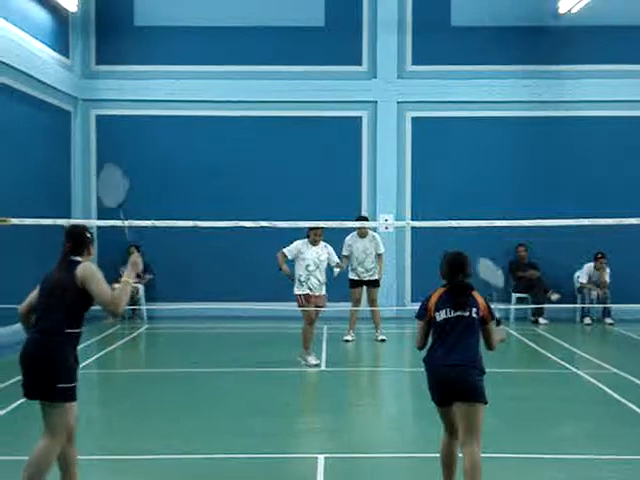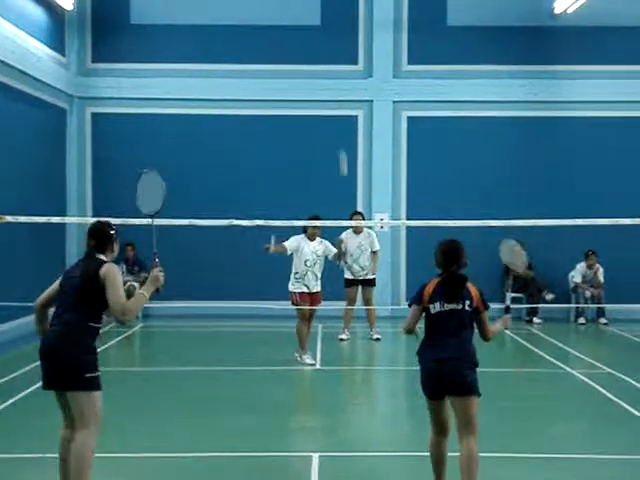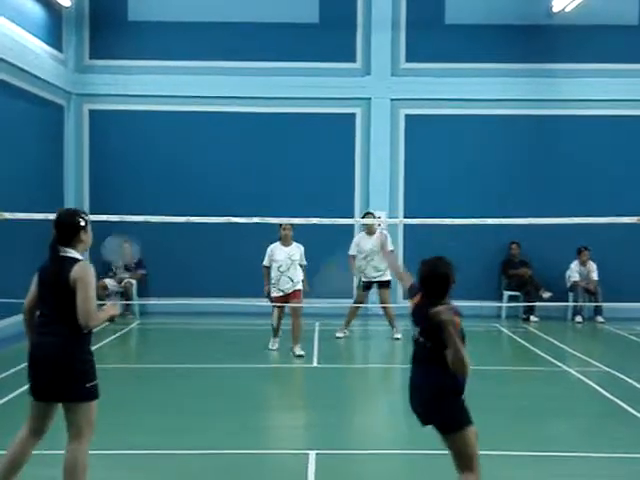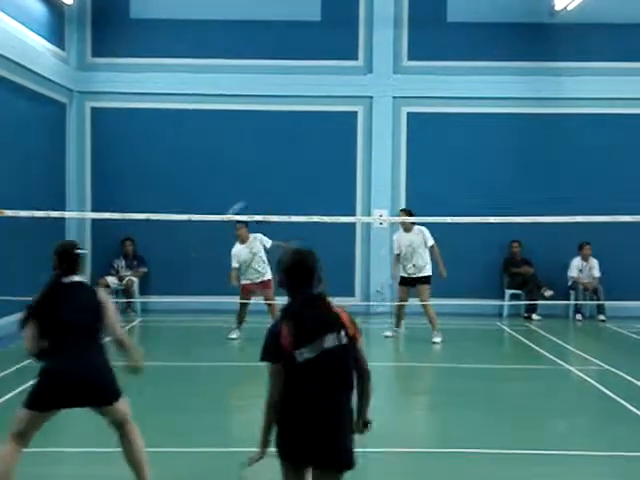
dt=0.7s
person 1, frame 1
left shoulder: (55, 273)
right shoulder: (85, 268)
left elbow: (24, 312)
right elbow: (114, 305)
right wrist: (130, 274)
left hip: (37, 352)
right hip: (55, 354)
left knee: (67, 429)
right knee: (55, 436)
person 1, frame 2
left shoulder: (75, 269)
right shoulder: (108, 269)
left elbow: (40, 305)
right elbow: (123, 313)
left wrist: (47, 340)
right wrist: (149, 287)
left hip: (54, 346)
right hip: (75, 349)
left knee: (72, 424)
right knee: (88, 427)
person 1, frame 3
left shoulder: (46, 267)
right shoulder: (82, 269)
left elbow: (29, 311)
right elbow: (87, 321)
right wrist: (109, 310)
left hip: (41, 353)
right hip: (73, 356)
left knee: (34, 429)
right knee: (80, 436)
person 1, frame 4
left shoulder: (43, 299)
right shoulder: (97, 294)
left elbow: (32, 349)
right elbow: (118, 335)
right wrist: (135, 357)
left hip: (57, 374)
right hip: (95, 372)
right knee: (126, 425)
person 2, frame 1
left shoulder: (432, 300)
right shoulder: (478, 301)
left elbow: (420, 344)
right elbow: (491, 344)
right wrist: (501, 334)
left hip: (437, 374)
right hip: (468, 373)
left knee: (451, 433)
right knee: (470, 443)
person 2, frame 2
left shoulder: (427, 289)
right shoulder: (473, 292)
left elbow: (409, 328)
right elbow: (487, 335)
left wrist: (409, 327)
right wrist: (502, 324)
left hip: (430, 367)
right hip: (461, 367)
left knee: (439, 430)
right knee: (468, 437)
person 2, frame 3
left shoulder: (420, 300)
right shoulder: (449, 318)
left elbow: (404, 278)
right elbow: (460, 370)
left wrist: (387, 254)
right wrist: (449, 329)
left hip: (420, 393)
right hip: (443, 397)
person 2, frame 4
left shoulder: (280, 332)
right shoulder: (341, 317)
left elbow: (275, 394)
right elbow: (364, 373)
left wrist: (263, 442)
right wrist: (362, 415)
left hip: (296, 426)
right hip: (337, 422)
person 3, frame 1
left shoulder: (327, 248)
right shoulder: (299, 245)
left elbow: (336, 263)
right elbow: (281, 254)
left wrist: (340, 266)
right wrist: (283, 266)
left hip: (319, 290)
right hip: (304, 289)
left knee: (312, 321)
right knee: (309, 320)
left ankle: (305, 353)
right ankle: (307, 354)
person 3, frame 2
left shoulder: (324, 244)
right shoulder: (297, 240)
left elbow: (337, 257)
right elbow: (283, 247)
left wrist: (340, 248)
right wrist: (273, 248)
left hip: (315, 287)
right hip: (298, 286)
left knee: (309, 319)
right knee: (303, 318)
left ankle: (301, 350)
right ankle: (303, 353)
person 3, frame 3
left shoulder: (299, 248)
right shoulder: (272, 249)
left elbow: (302, 266)
right elbow: (266, 267)
left wrist: (305, 282)
right wrist: (266, 285)
left hip: (295, 287)
right hip: (277, 289)
left knee: (296, 314)
right knee: (277, 318)
left ankle: (296, 347)
right ankle: (275, 337)
person 3, frame 4
left shoulder: (257, 237)
right shoulder: (235, 250)
left elbow: (270, 244)
right elbow: (235, 269)
right wrist: (234, 280)
left hip: (264, 276)
right hip: (247, 280)
left knee: (270, 302)
right knee: (243, 305)
right ankle: (237, 329)
person 4, frame 1
left shoulder: (375, 237)
right shoulder: (349, 239)
left elbow: (380, 255)
right elbow: (345, 256)
left wrist: (380, 270)
right wrist: (343, 266)
left hip: (372, 275)
right hip: (355, 276)
left knee: (373, 302)
right knee: (355, 303)
left ankle: (378, 332)
right ankle: (351, 332)
person 4, frame 2
left shoulder: (370, 234)
right shoulder: (345, 236)
left elbow: (375, 253)
right elbow: (341, 253)
left wrist: (374, 266)
right wrist: (342, 261)
left hip: (368, 274)
right hip: (350, 274)
left knee: (368, 302)
right knee: (350, 302)
left ankle: (373, 331)
right ankle: (345, 331)
person 4, frame 3
left shoulder: (384, 235)
right shoulder: (358, 239)
left elbow: (391, 252)
right elbow: (352, 258)
right wrist: (356, 273)
left hip: (382, 275)
right hip: (365, 276)
left knee: (385, 304)
right knee: (357, 303)
left ankle: (394, 329)
right ankle: (344, 328)
person 4, frame 4
left shoulder: (422, 231)
right shoulder: (397, 236)
left elbow: (433, 248)
right elbow: (397, 256)
left wrist: (441, 266)
right wrist: (394, 271)
left hip: (423, 272)
right hip: (406, 273)
left knee: (425, 302)
right knee: (400, 302)
left ankle: (436, 332)
right ankle: (396, 328)
